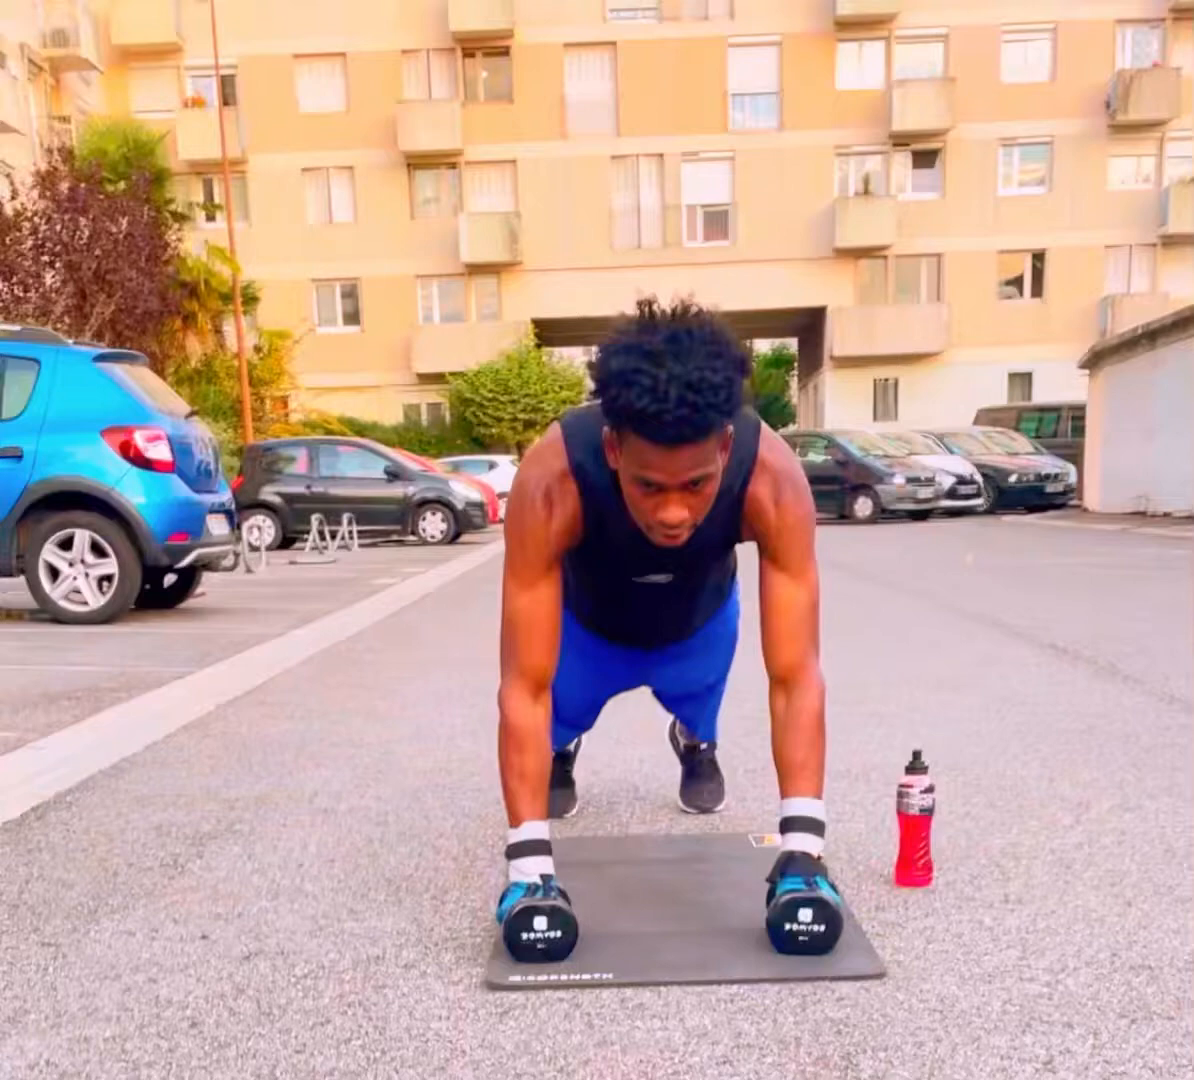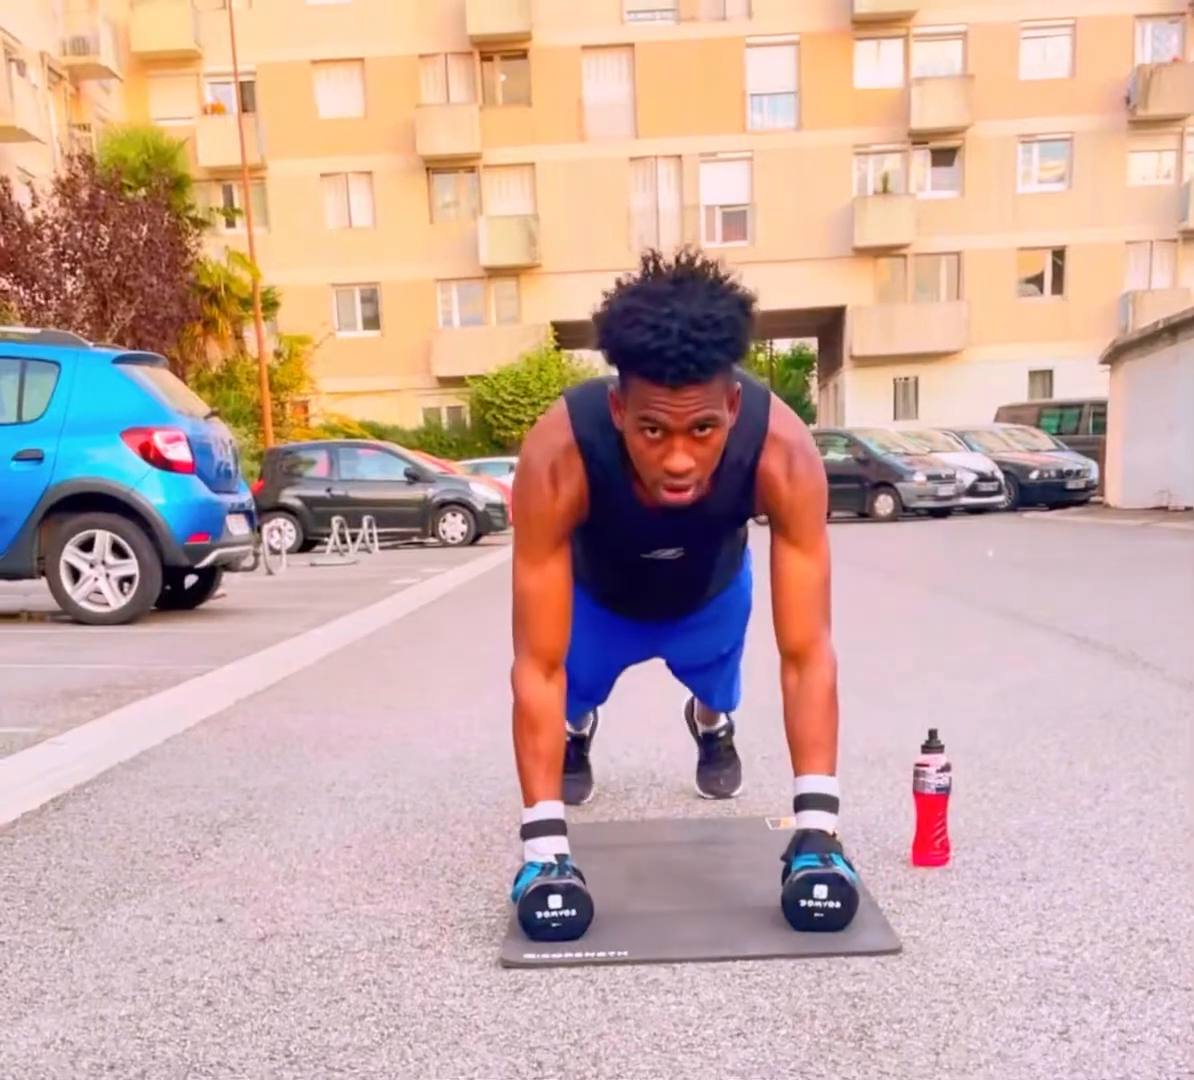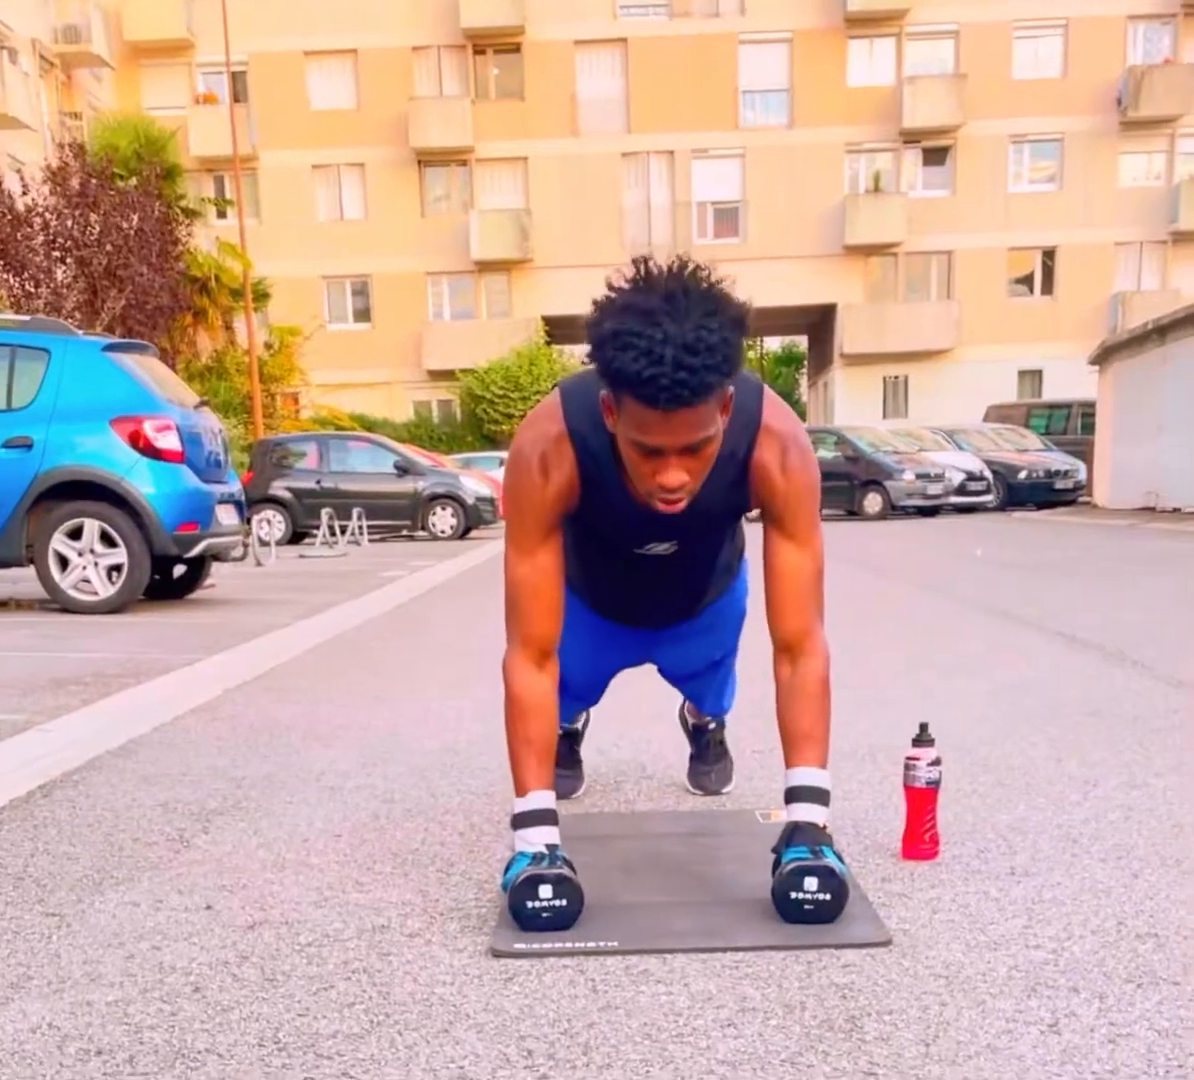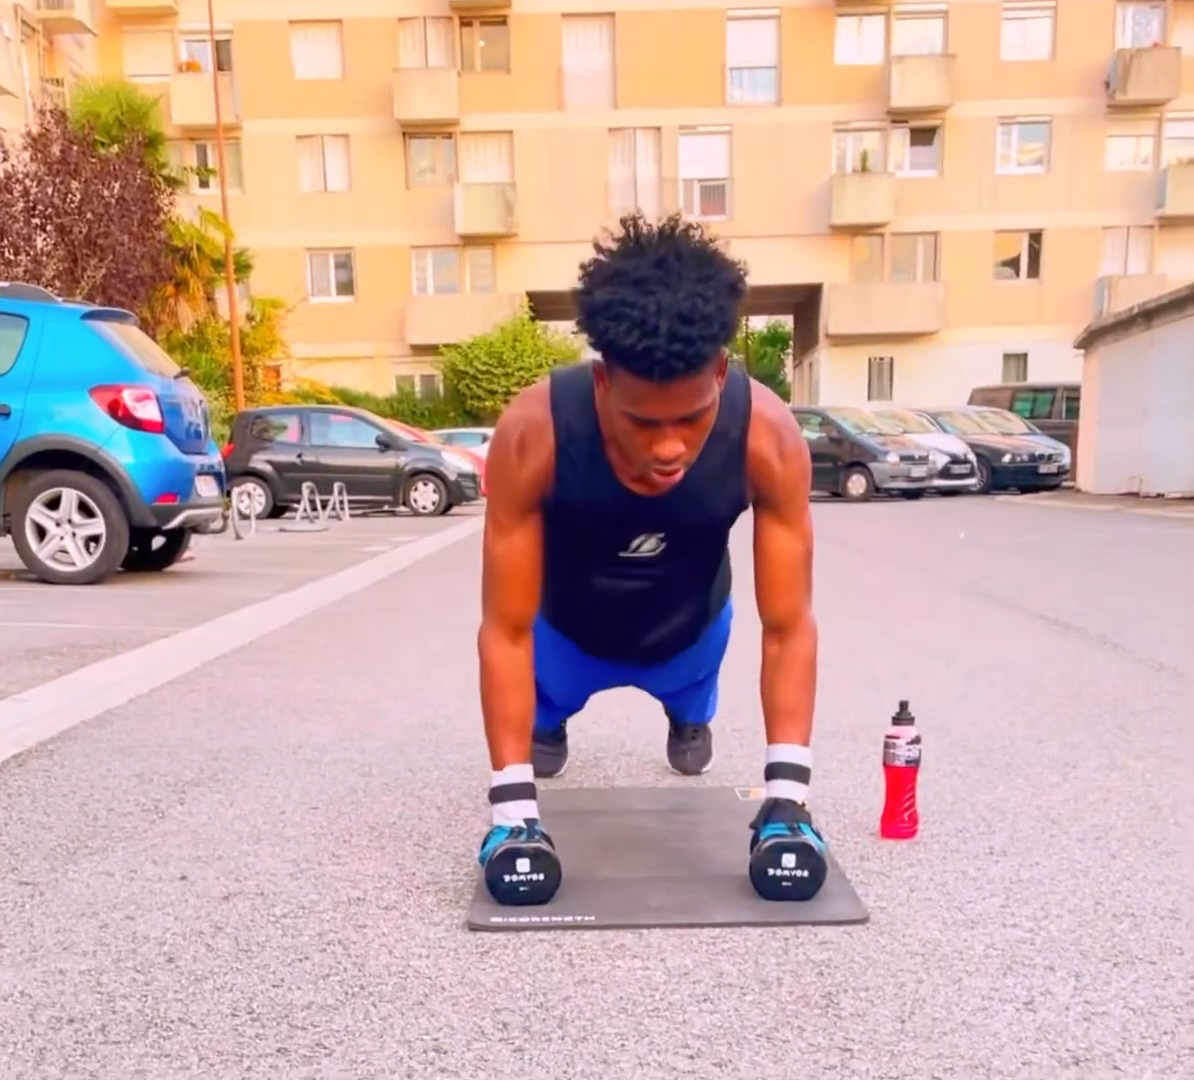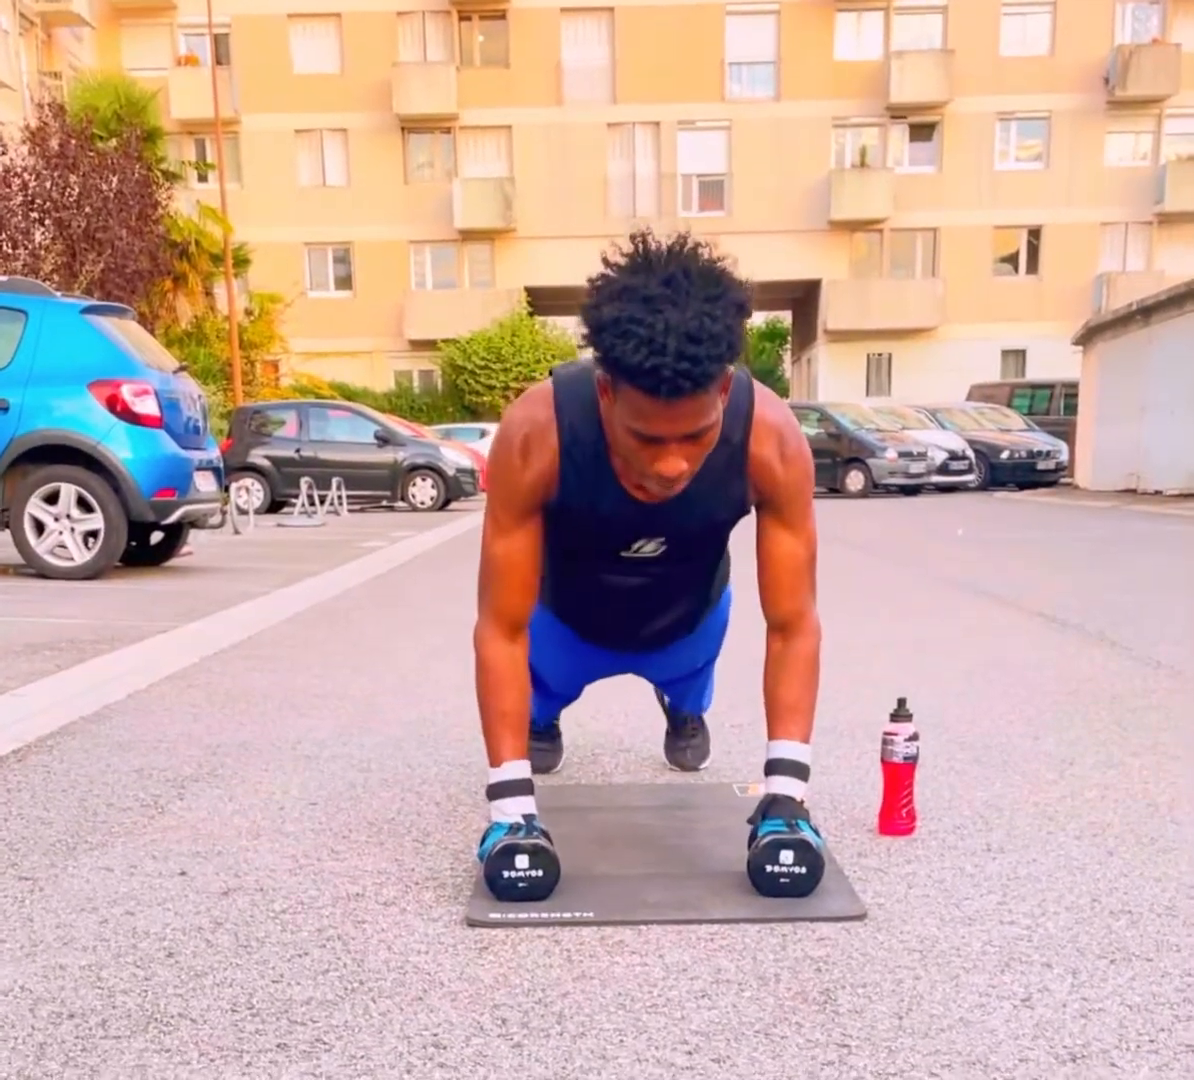
dt=0.5s
person 1, frame 1
left shoulder: (773, 478)
right shoulder: (551, 480)
left elbow: (796, 676)
right elbow: (524, 686)
left wrist: (803, 845)
right wrist: (528, 861)
left hip: (698, 614)
right hip: (588, 618)
left ankle: (694, 742)
right ankle: (561, 749)
person 1, frame 2
left shoulder: (783, 451)
right shoulder: (557, 456)
left elbow: (807, 652)
right elbow: (537, 665)
left wrist: (817, 823)
right wrist: (544, 841)
left hip: (711, 588)
right hip: (599, 595)
left ankle: (711, 724)
right ankle: (576, 734)
person 1, frame 3
left shoulder: (777, 444)
right shoulder: (547, 448)
left elbow: (800, 646)
right elbow: (530, 655)
left wrist: (808, 815)
right wrist: (535, 829)
left hip: (706, 595)
right hip: (591, 600)
left knee: (709, 696)
left ankle: (705, 726)
right ankle: (568, 730)
person 1, frame 4
left shoulder: (769, 436)
right shoulder: (531, 433)
left elbow: (788, 625)
right elbow: (507, 630)
left wrist: (787, 792)
right wrist: (513, 805)
left hip: (690, 627)
right hip: (569, 631)
left knee: (692, 708)
right knee: (544, 712)
left ankle: (687, 717)
right ankle: (548, 725)
person 1, frame 5
left shoulder: (772, 438)
right shoulder: (534, 434)
left elbow: (791, 626)
right elbow: (501, 628)
left wrist: (786, 787)
right wrist: (510, 797)
left hip: (690, 616)
right hip: (569, 618)
left knee: (689, 698)
right knee: (543, 702)
left ankle: (684, 714)
right ankle: (541, 720)
